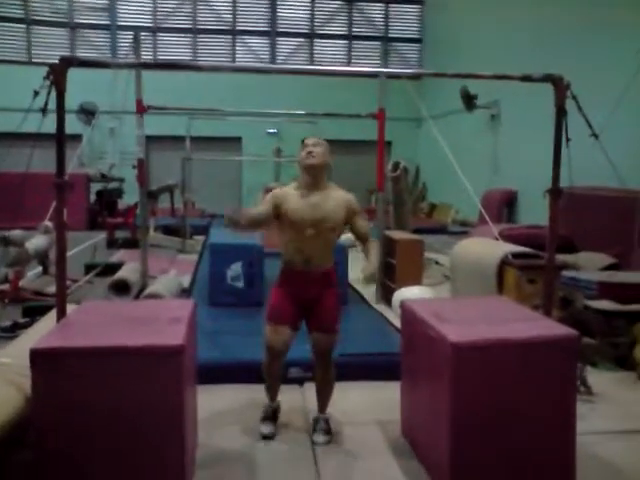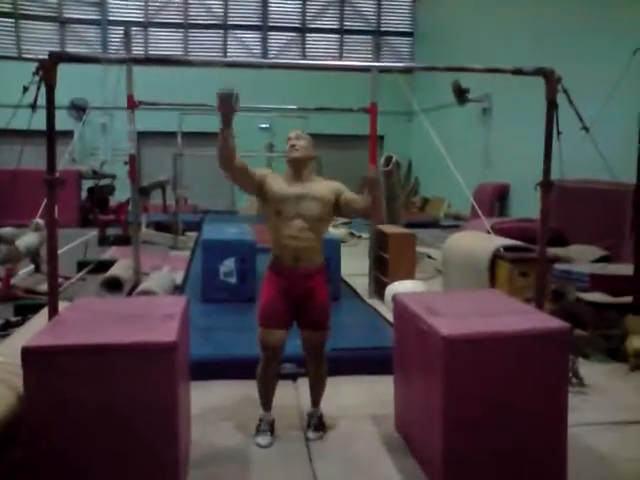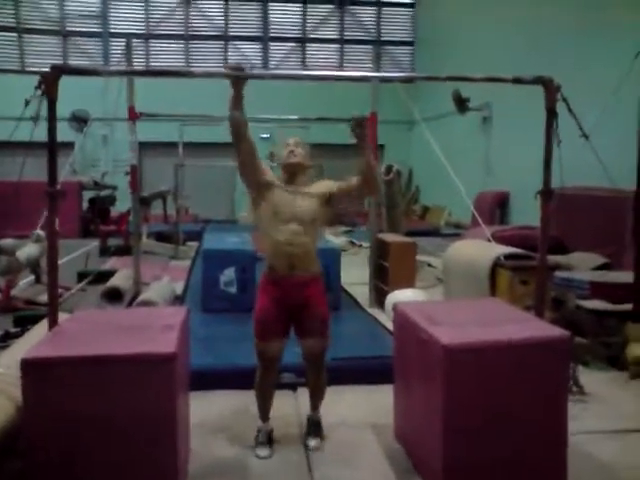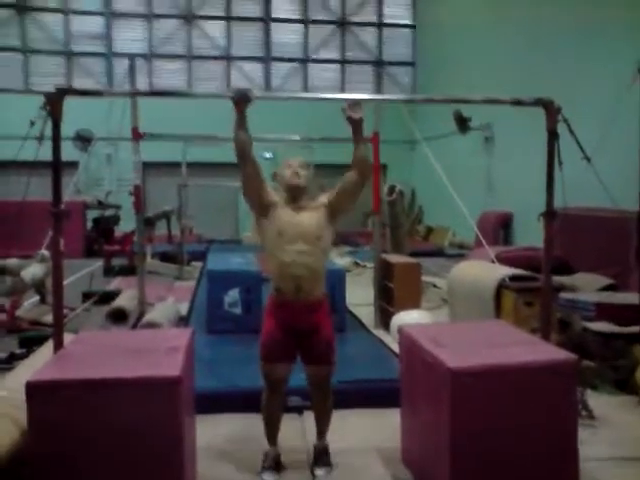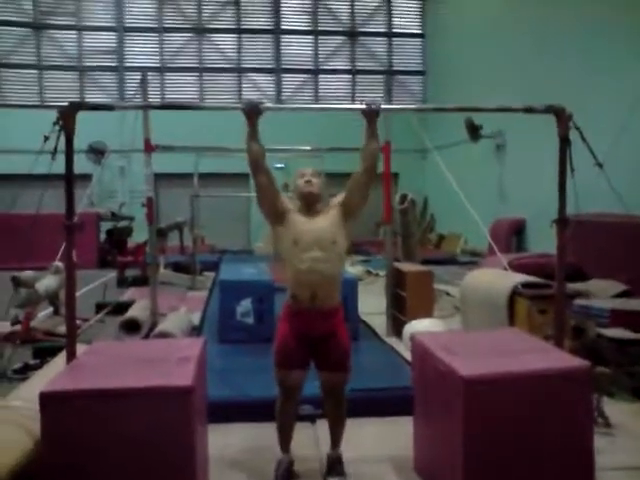
dt=0.2s
person 1, frame 1
left shoulder: (345, 200)
right shoulder: (280, 196)
left elbow: (366, 237)
right elbow: (252, 219)
left wrist: (371, 261)
right wrist: (238, 219)
left hip: (324, 283)
right hip: (289, 281)
left knee: (324, 354)
right knee: (275, 349)
left ankle: (321, 416)
right ankle: (272, 405)
person 1, frame 2
left shoulder: (331, 190)
right shoulder: (266, 183)
left elbow: (365, 209)
right elbow: (230, 165)
left wrist: (372, 189)
right wrist: (226, 122)
left hip: (314, 280)
right hip: (277, 279)
left knee: (315, 351)
right knee: (271, 350)
left ankle: (315, 411)
right ankle: (266, 417)
person 1, frame 3
left shoulder: (325, 190)
right shoulder: (263, 185)
left elbow: (368, 187)
right elbow: (241, 141)
left wrist: (363, 142)
right wrist: (237, 93)
left hip: (311, 289)
right hip: (273, 288)
left knee: (315, 359)
right knee: (268, 360)
left ankle: (314, 417)
right ankle: (264, 427)
person 1, frame 4
left shoulder: (327, 208)
right shoulder: (267, 207)
left elbow: (360, 174)
right elbow: (245, 161)
left wrist: (357, 129)
right wrist: (240, 114)
left hip: (317, 312)
right hip: (279, 312)
left knee: (321, 385)
right knee: (274, 385)
left ankle: (321, 445)
person 1, frame 5
left shoulder: (340, 213)
right shoulder: (282, 215)
left elbow: (367, 171)
right elbow: (259, 171)
left wrist: (371, 126)
right wrist: (252, 125)
left hip: (332, 319)
right hip: (294, 319)
left knee: (335, 391)
right knee: (288, 391)
